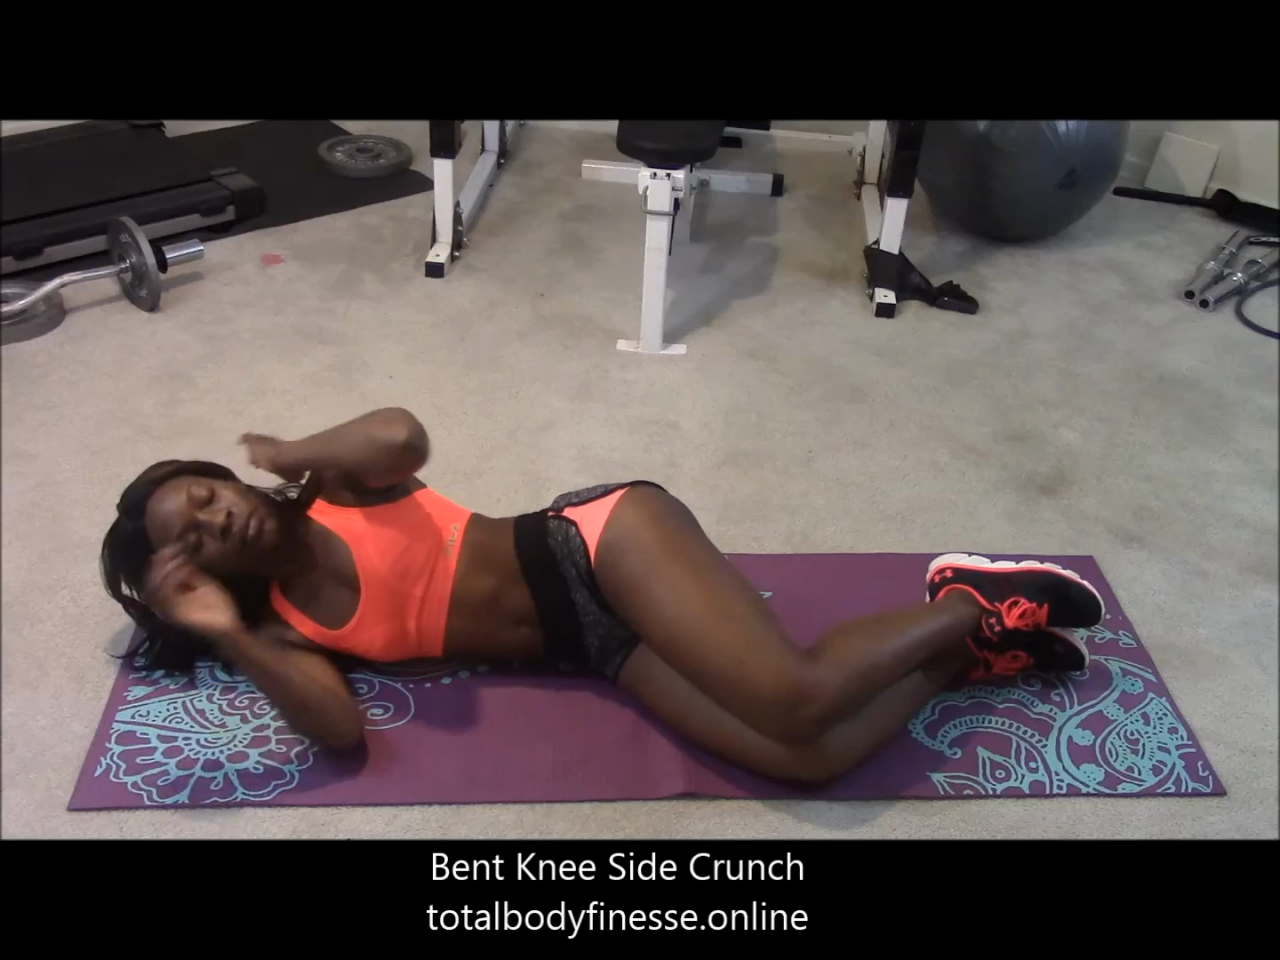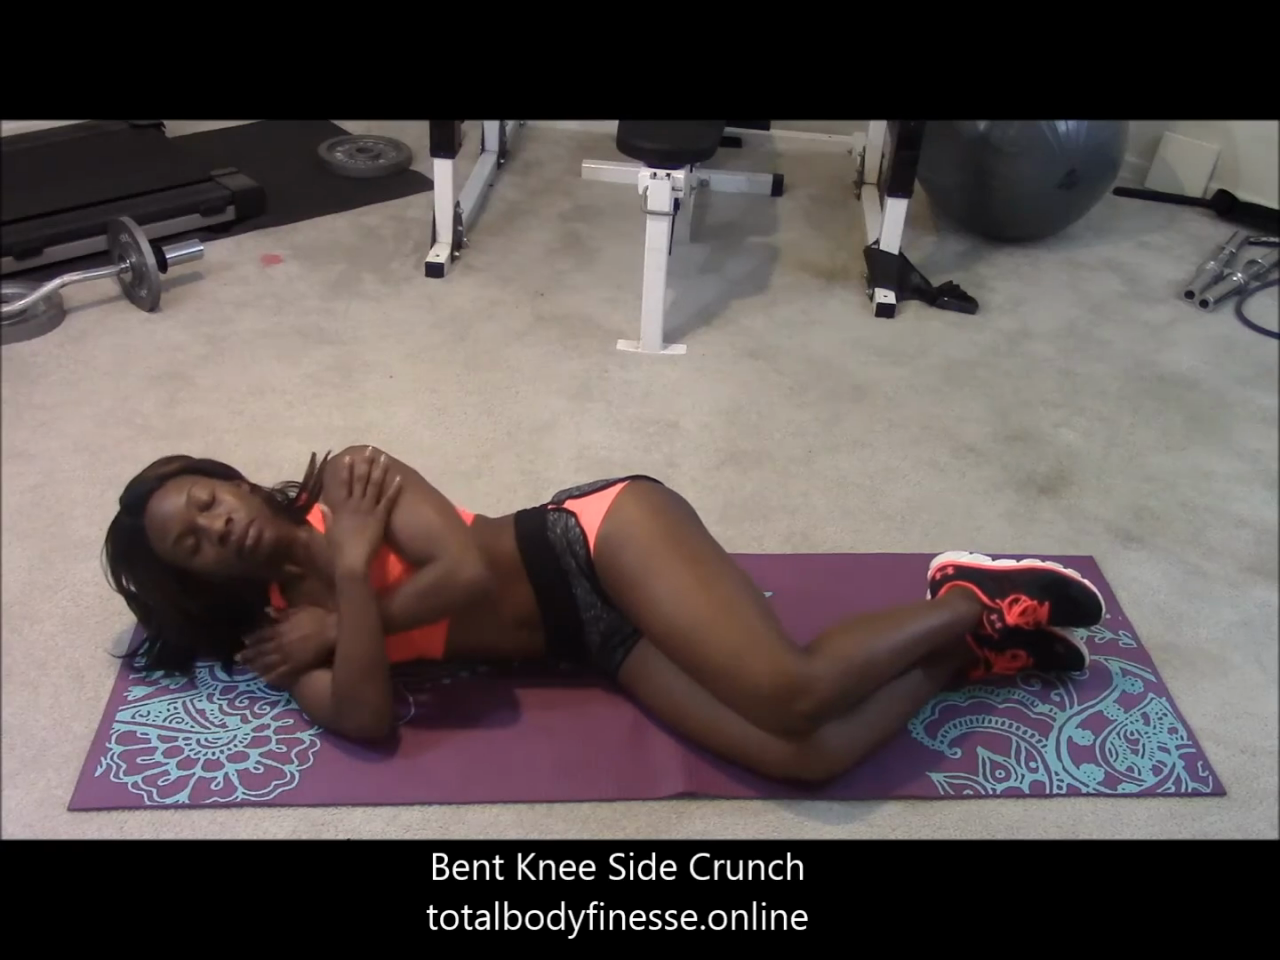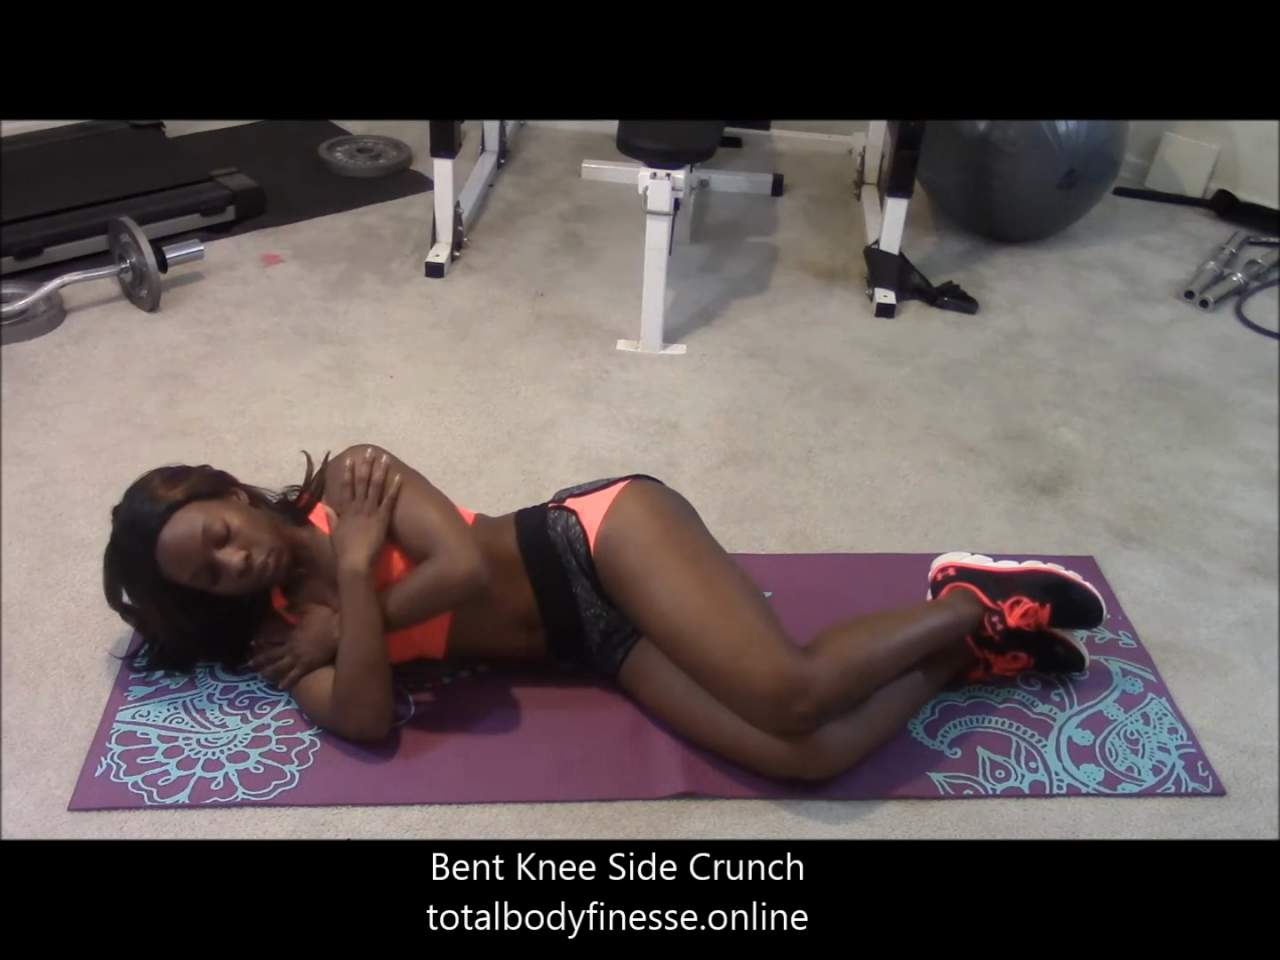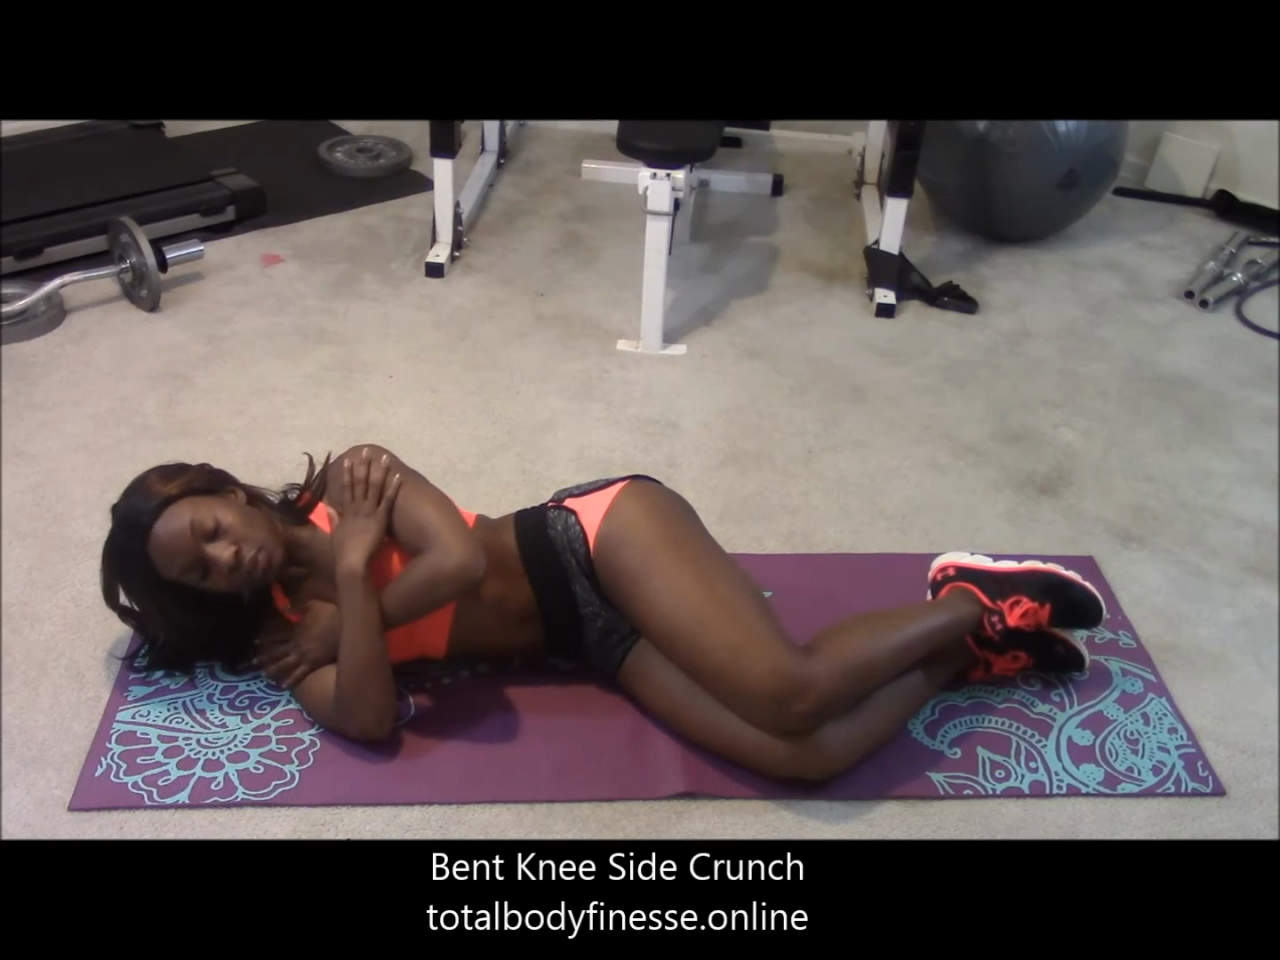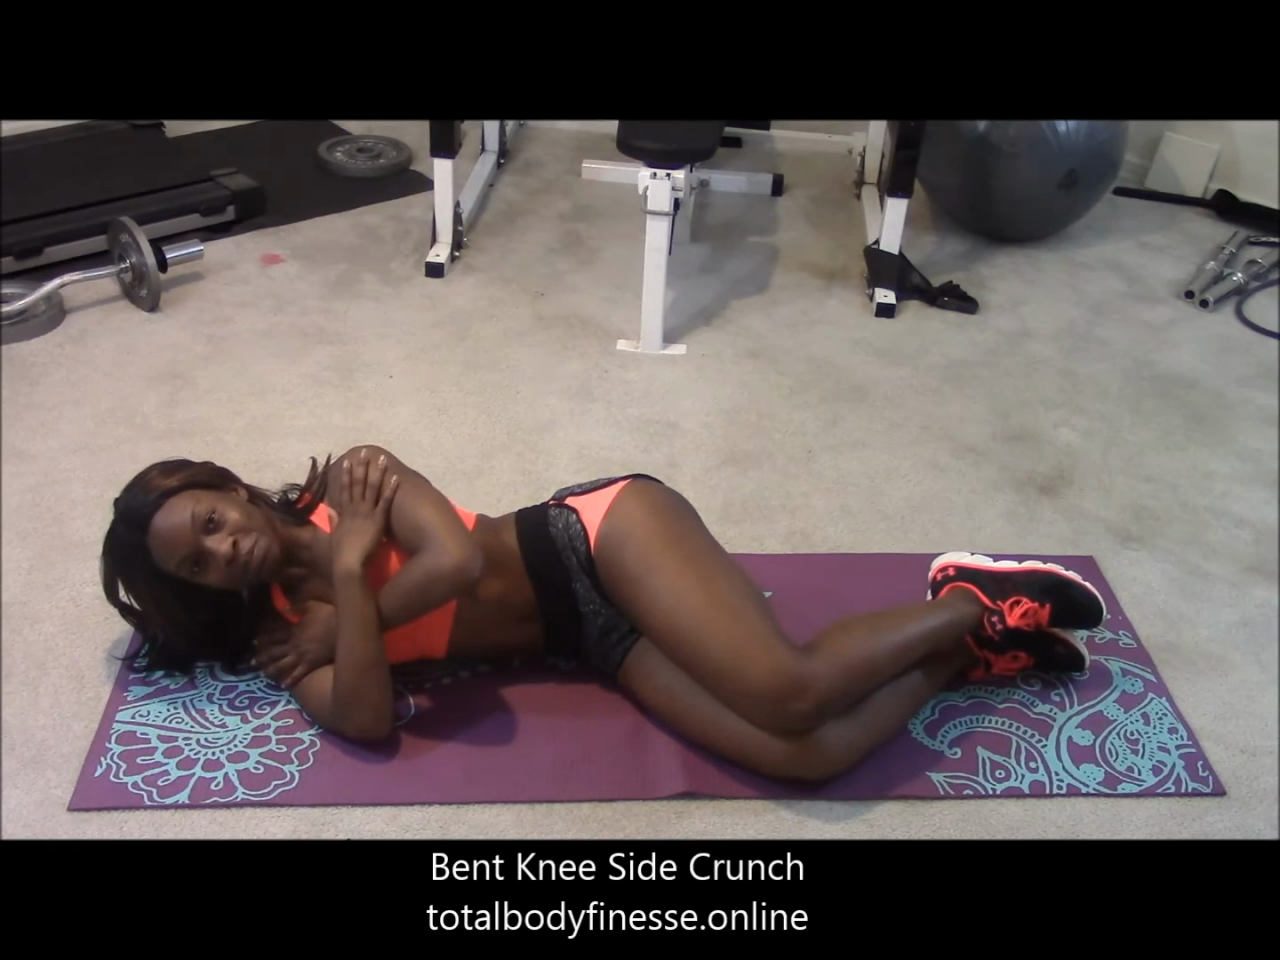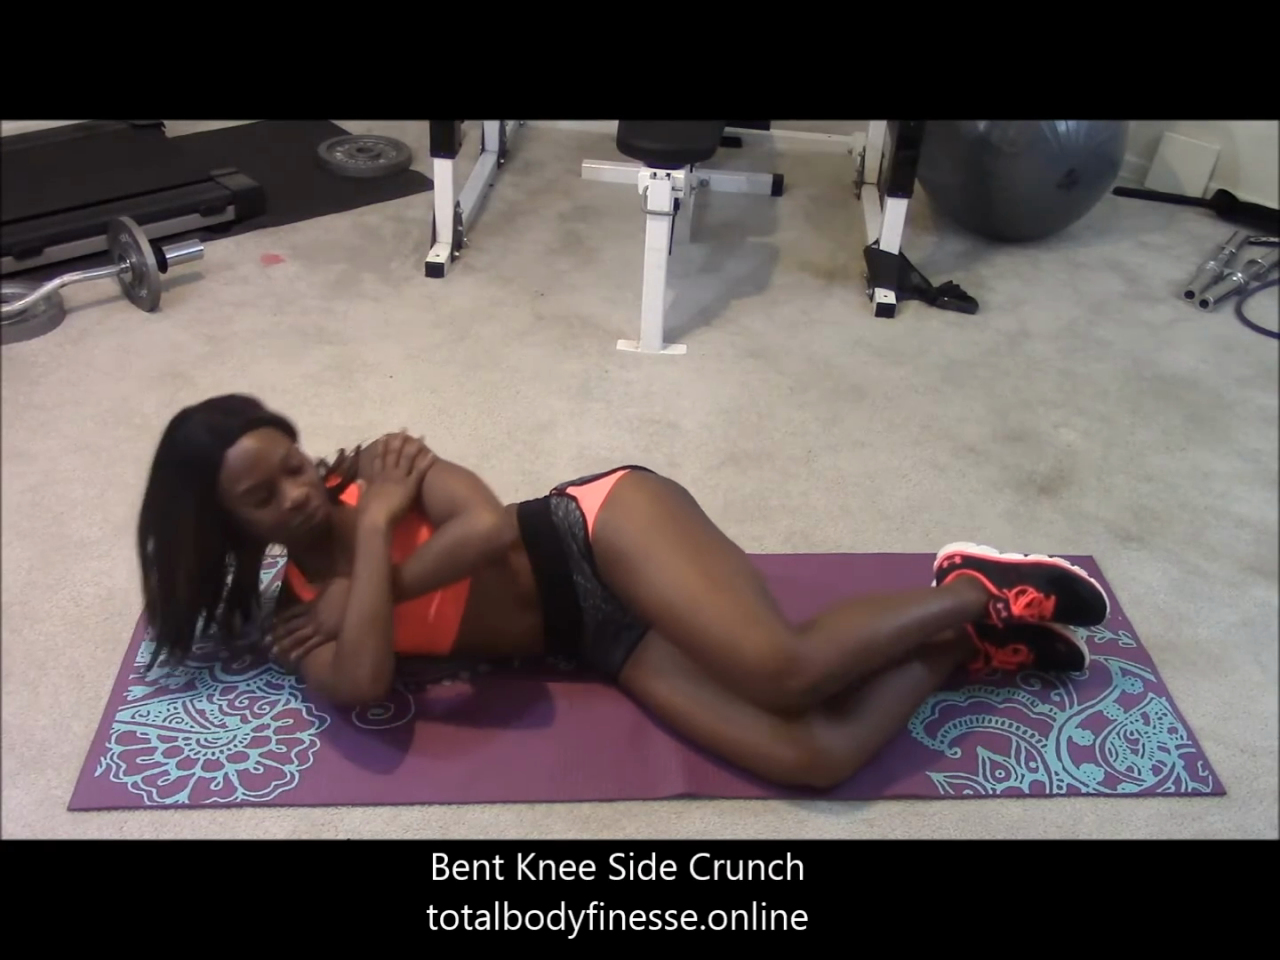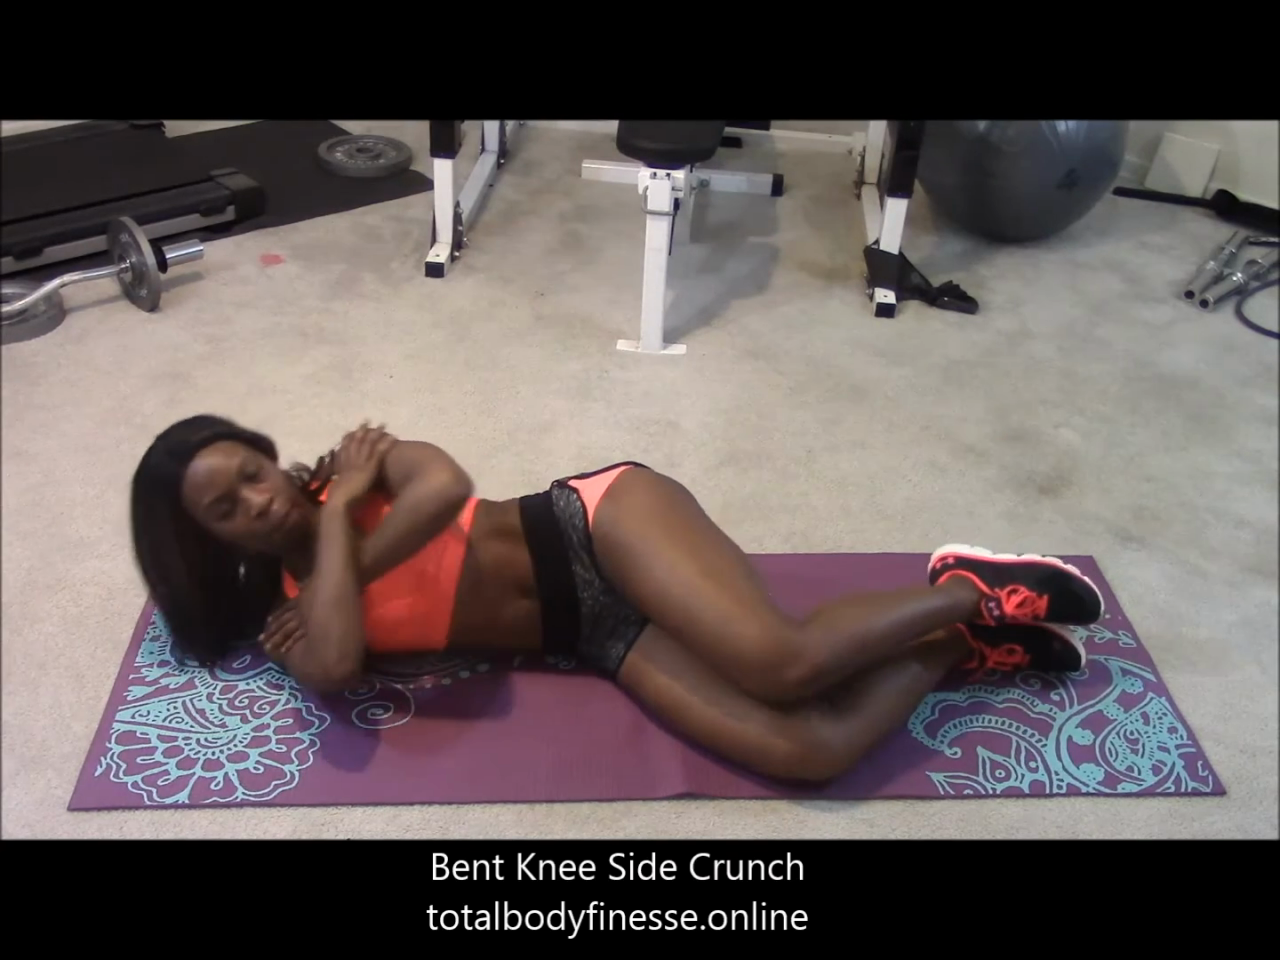
dt=0.7s
person 1, frame 1
left shoulder: (340, 485)
right shoulder: (279, 624)
left elbow: (406, 432)
right elbow: (339, 729)
left wrist: (283, 455)
right wrist: (226, 637)
left hip: (599, 542)
right hip: (594, 642)
left knee: (796, 701)
right knee: (809, 755)
left ankle: (972, 604)
right ankle: (964, 648)
person 1, frame 2
left shoulder: (344, 479)
right shoulder: (279, 629)
left elbow: (465, 572)
right elbow: (366, 717)
left wrist: (347, 612)
right wrist: (350, 572)
left hip: (601, 532)
right hip: (598, 639)
left knee: (795, 695)
right knee: (807, 751)
left ankle: (972, 595)
right ankle: (968, 645)
person 1, frame 3
left shoulder: (350, 481)
right shoulder: (282, 631)
left elbow: (466, 566)
right elbow: (365, 720)
left wrist: (354, 595)
right wrist: (355, 570)
left hip: (603, 533)
right hip: (597, 640)
left knee: (792, 695)
right knee: (803, 752)
left ankle: (974, 599)
right ankle: (969, 648)
person 1, frame 4
left shoulder: (349, 480)
right shoulder: (283, 631)
left elbow: (461, 559)
right elbow: (368, 720)
left wrist: (355, 591)
right wrist: (351, 570)
left hip: (603, 531)
right hip: (597, 638)
left knee: (792, 695)
right knee: (805, 752)
left ankle: (975, 598)
right ankle: (967, 646)
person 1, frame 5
left shoulder: (351, 478)
right shoulder: (285, 630)
left elbow: (458, 559)
right elbow: (365, 721)
left wrist: (353, 609)
right wrist: (348, 569)
left hip: (602, 532)
right hip: (597, 638)
left knee: (790, 693)
right knee: (808, 752)
left ankle: (977, 602)
right ankle: (966, 643)
person 1, frame 6
left shoulder: (375, 468)
right shoulder: (300, 614)
left elbow: (490, 527)
right elbow: (361, 685)
left wrist: (380, 560)
right wrist: (373, 530)
left hip: (605, 526)
right hip: (602, 639)
left knee: (786, 671)
right knee: (815, 754)
left ankle: (975, 591)
right ankle: (966, 640)
person 1, frame 7
left shoulder: (363, 460)
right shoulder: (286, 613)
left elbow: (449, 485)
right elbow: (334, 668)
left wrist: (347, 520)
right wrist: (333, 516)
left hip: (602, 520)
right hip: (598, 632)
left knee: (782, 660)
right knee: (809, 748)
left ankle: (969, 588)
right ankle: (967, 641)
